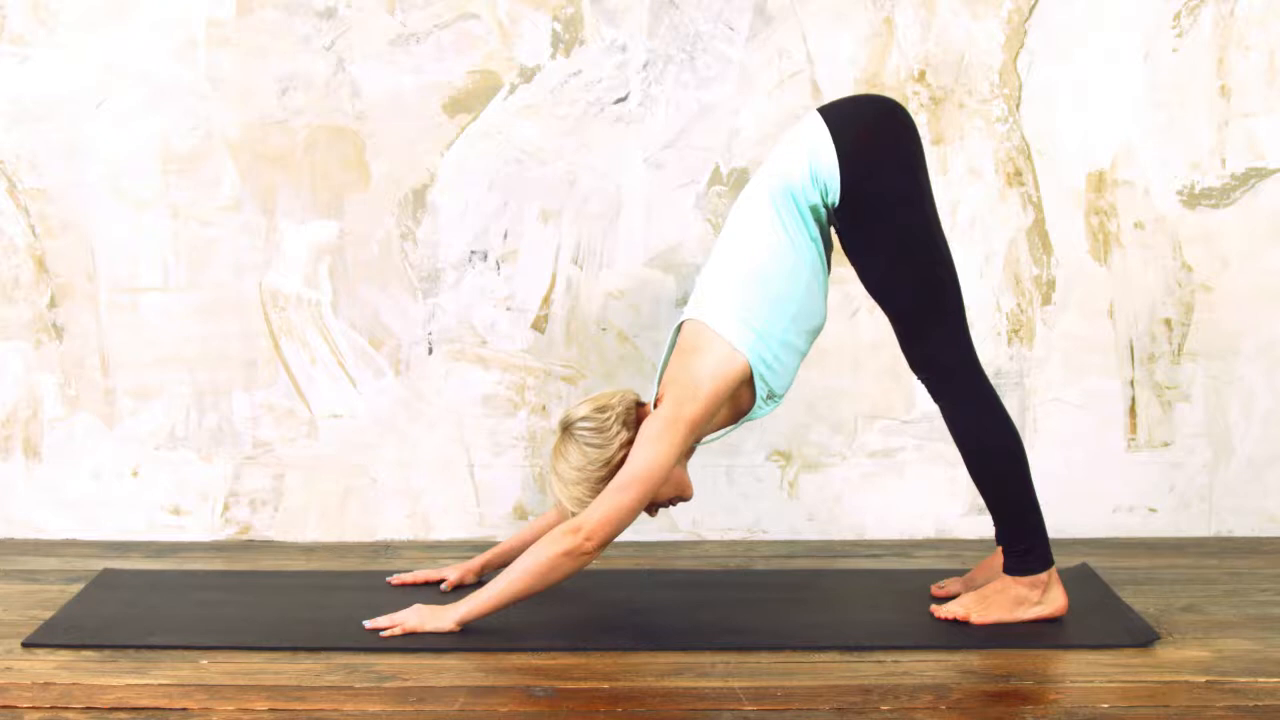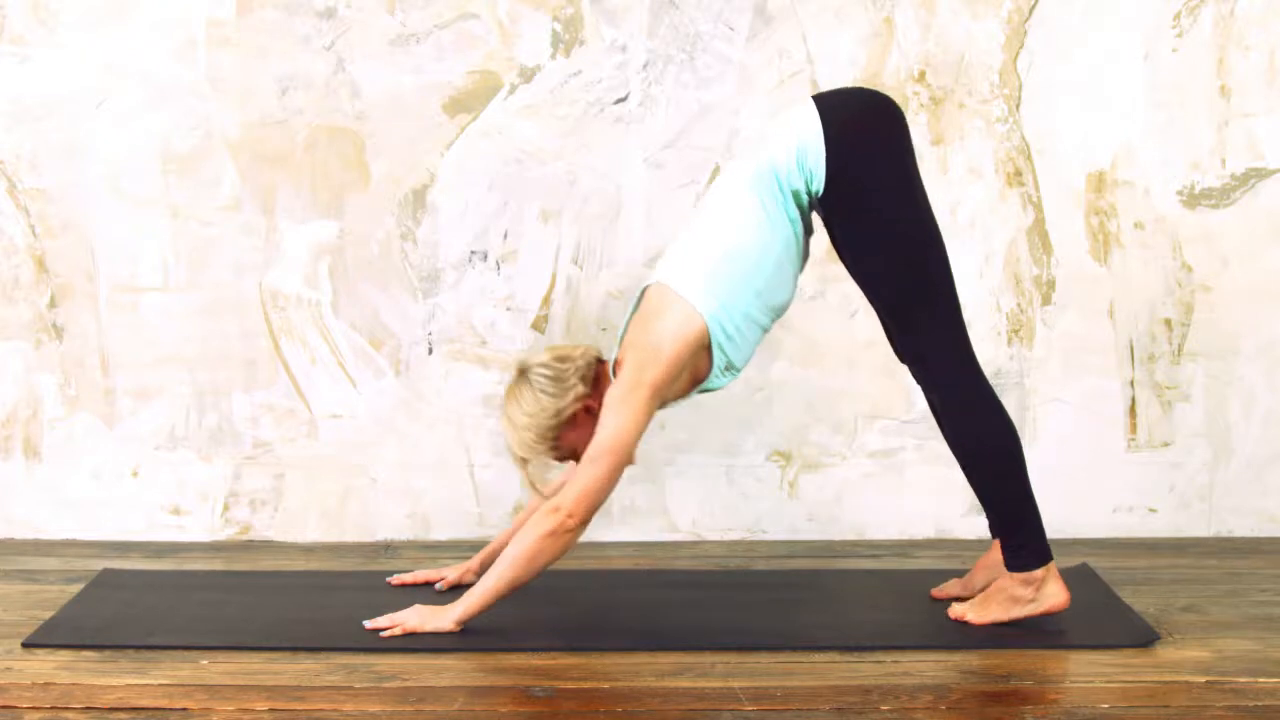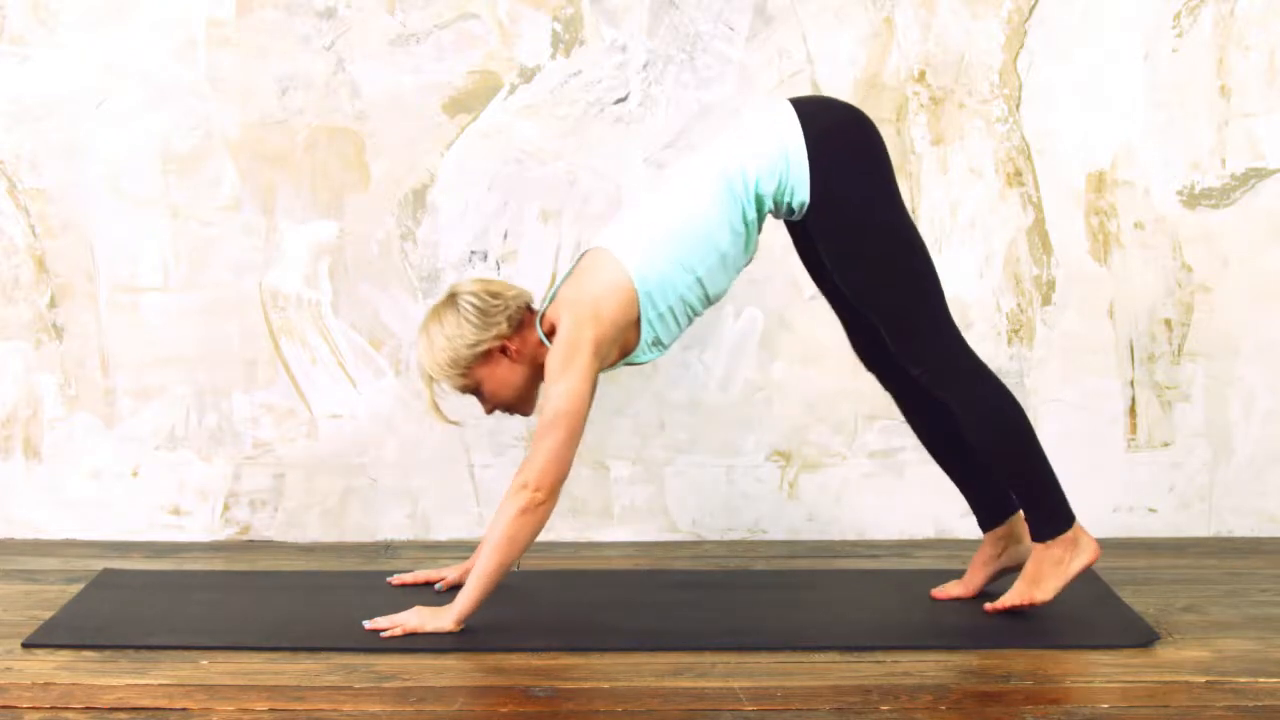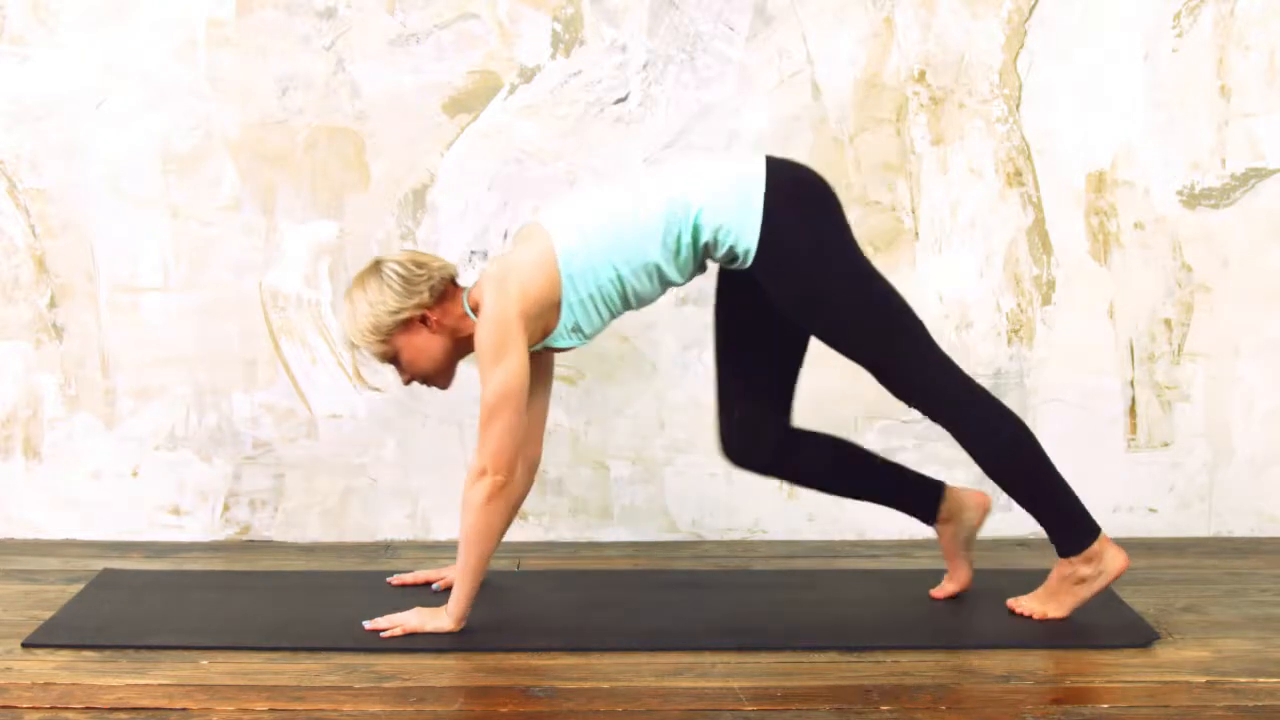
dt=0.5s
person 1, frame 1
left shoulder: (681, 412)
right shoulder: (685, 401)
left elbow: (583, 538)
right elbow: (584, 510)
left wrist: (458, 613)
right wrist: (480, 563)
left hip: (855, 153)
right hip: (843, 154)
left knee: (947, 371)
right knee: (942, 369)
left ankle: (1033, 578)
right ankle: (1015, 552)
person 1, frame 2
left shoulder: (642, 374)
right shoulder: (635, 363)
left elbow: (566, 515)
right elbow: (566, 497)
left wrist: (458, 612)
right wrist: (478, 564)
left hip: (842, 143)
right hip: (827, 149)
left knee: (941, 361)
right knee: (926, 356)
left ankle: (1032, 573)
right ankle: (1010, 546)
person 1, frame 3
left shoulder: (576, 336)
right shoulder: (560, 323)
left elbow: (535, 491)
right elbow: (538, 482)
left wrist: (456, 611)
right wrist: (475, 565)
left hip: (816, 157)
right hip: (799, 158)
left knee: (933, 357)
right knee: (890, 360)
left ankle: (1059, 536)
right ankle: (1005, 530)
person 1, frame 4
left shoulder: (500, 310)
right shoulder: (519, 306)
left elbow: (493, 473)
right elbow: (519, 461)
left wrist: (453, 608)
right wrist: (470, 563)
left hip: (769, 215)
right hip: (750, 227)
left knee: (928, 382)
right knee: (749, 442)
left ankle: (1087, 551)
right ankle: (945, 510)
